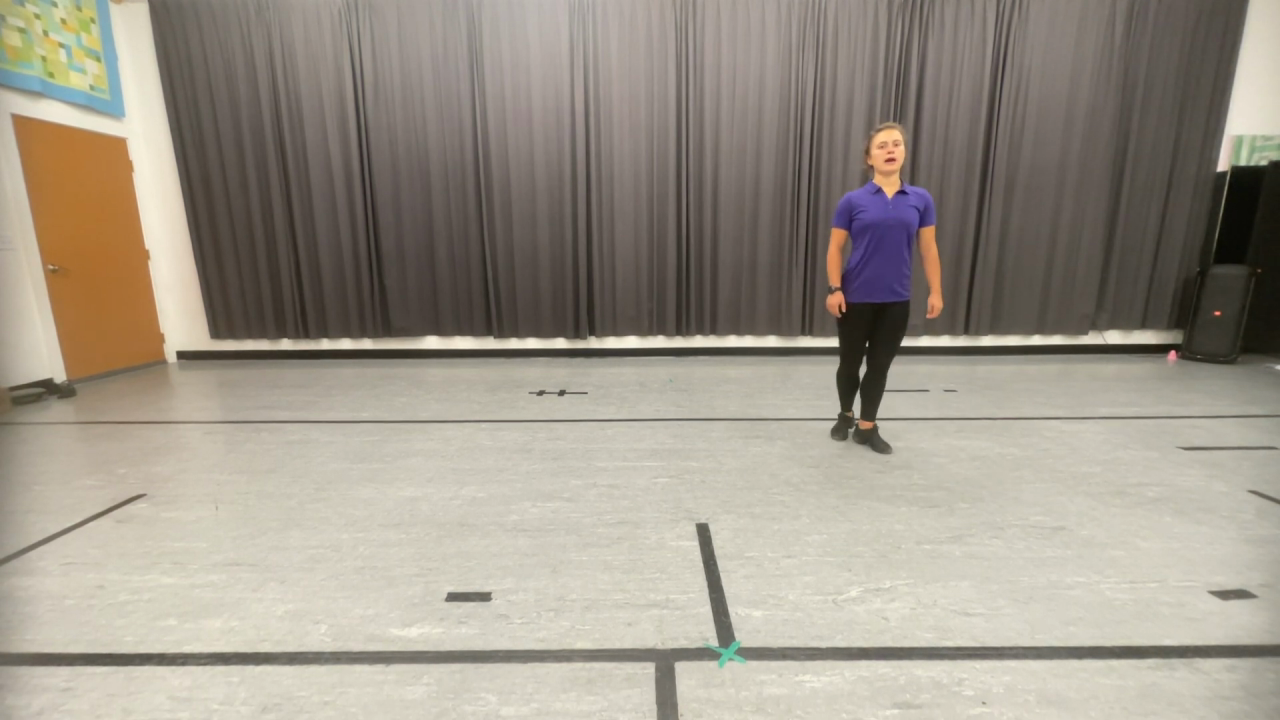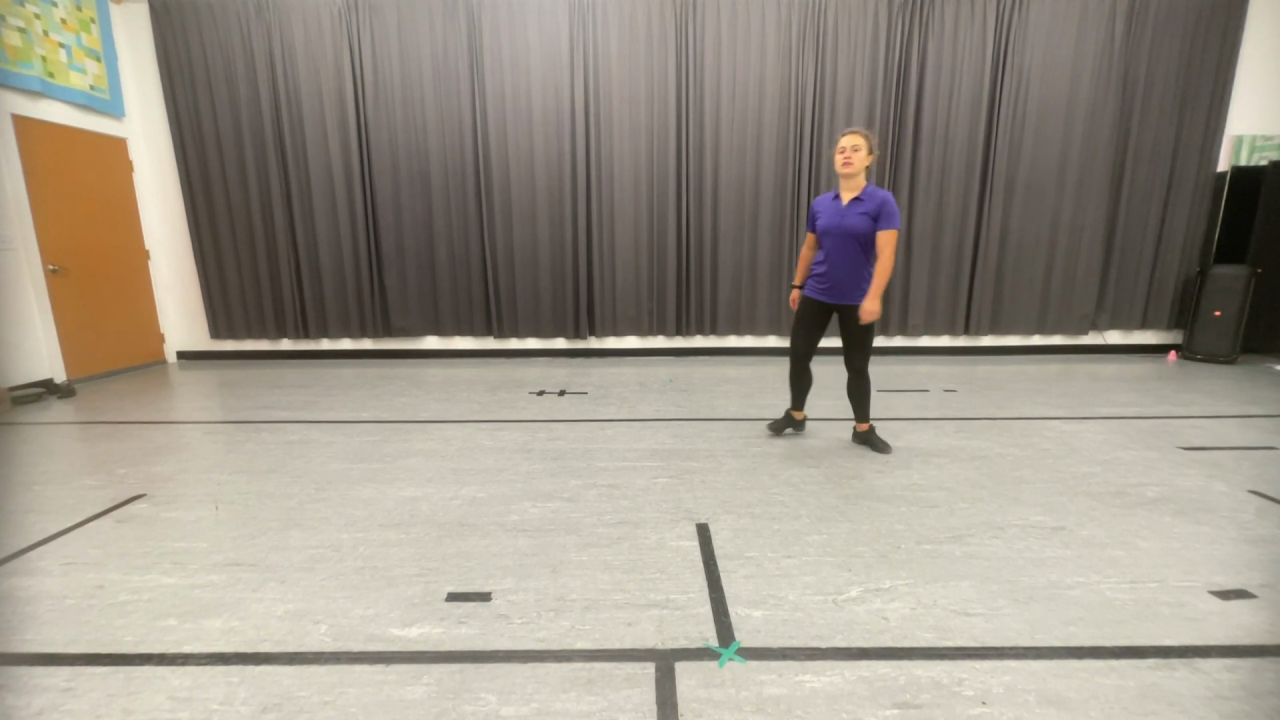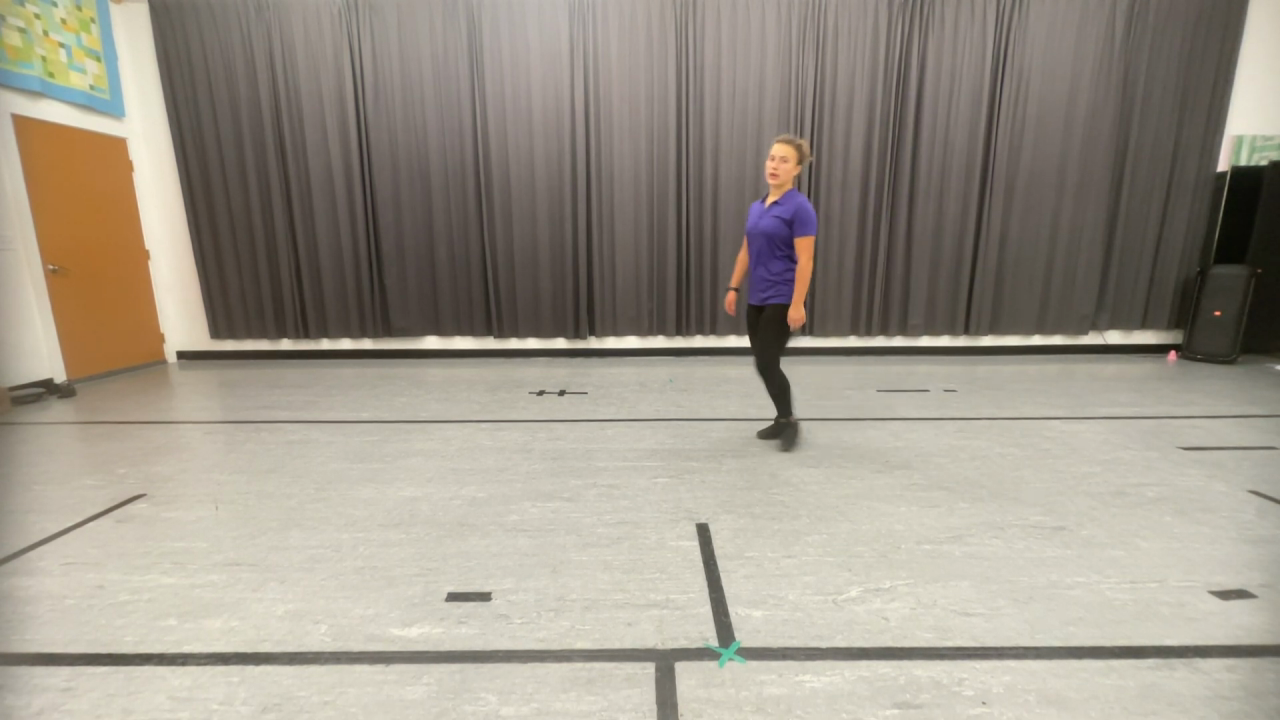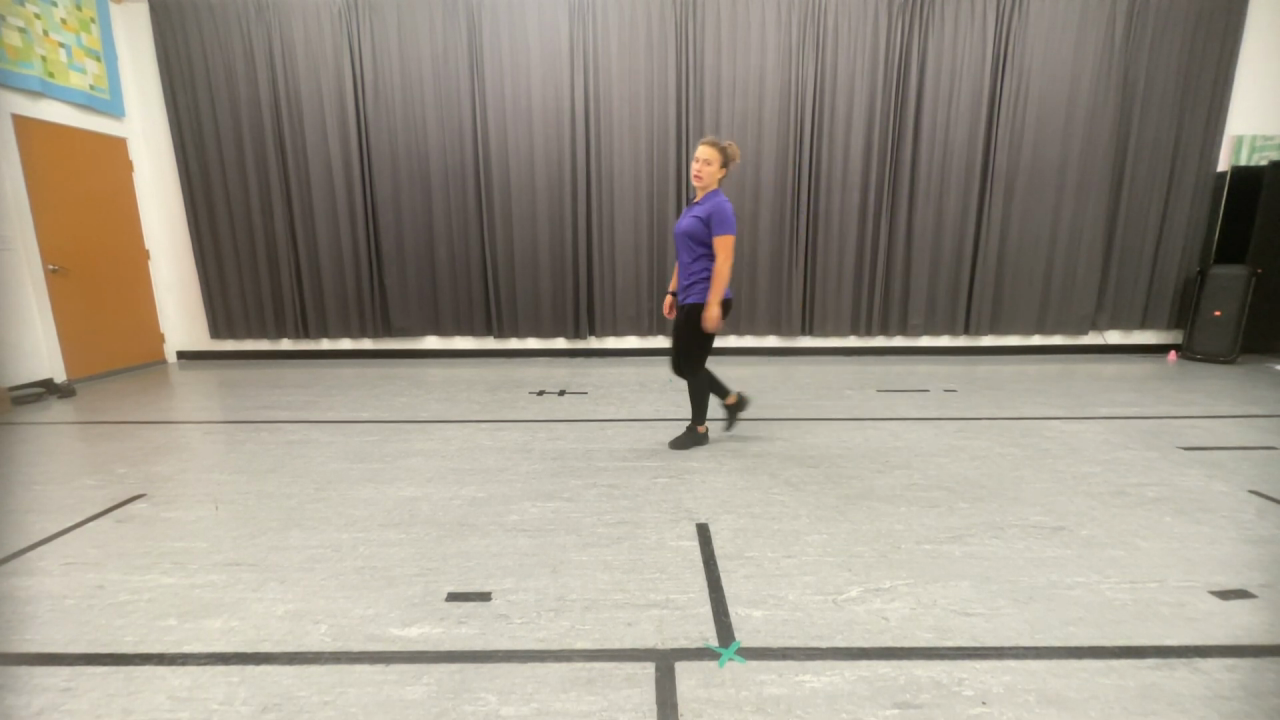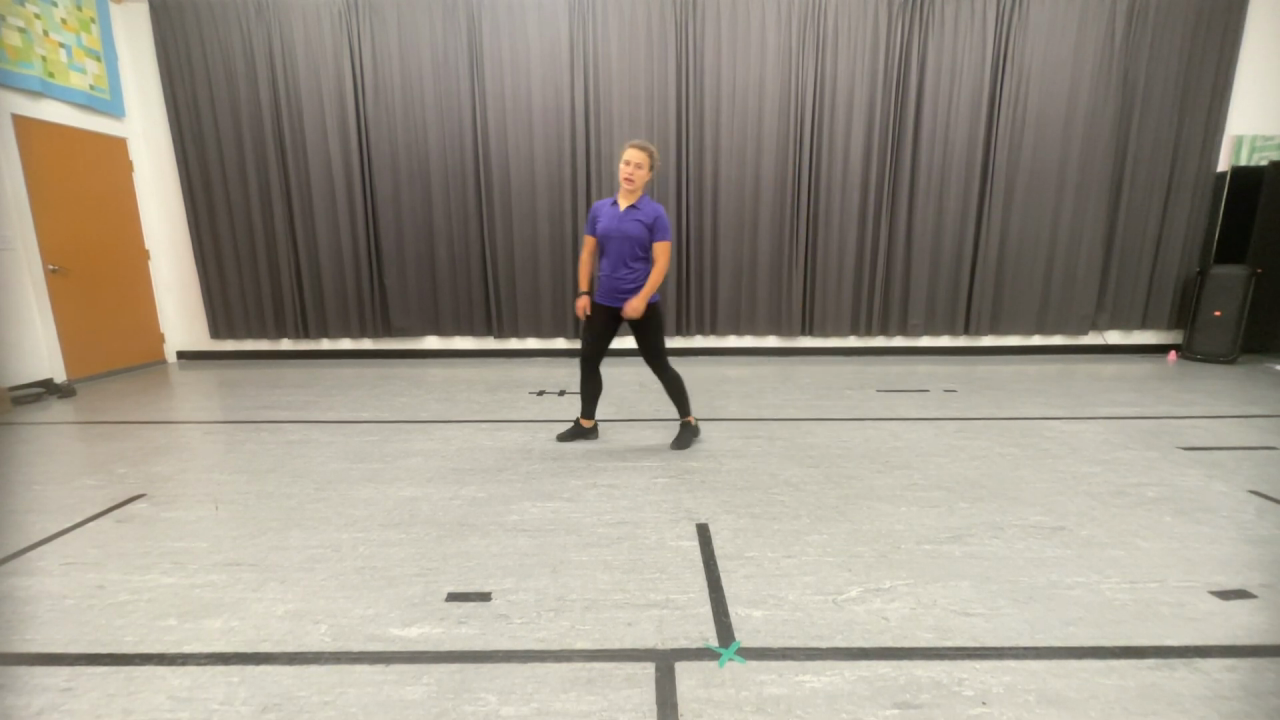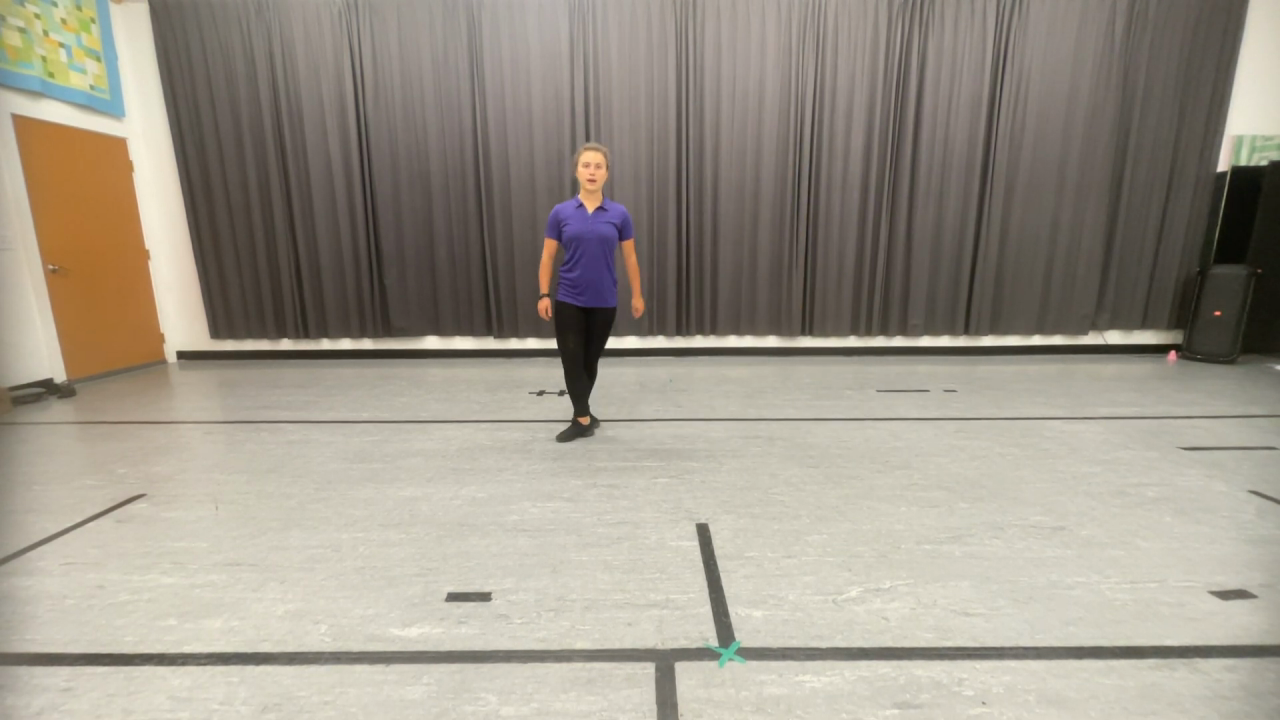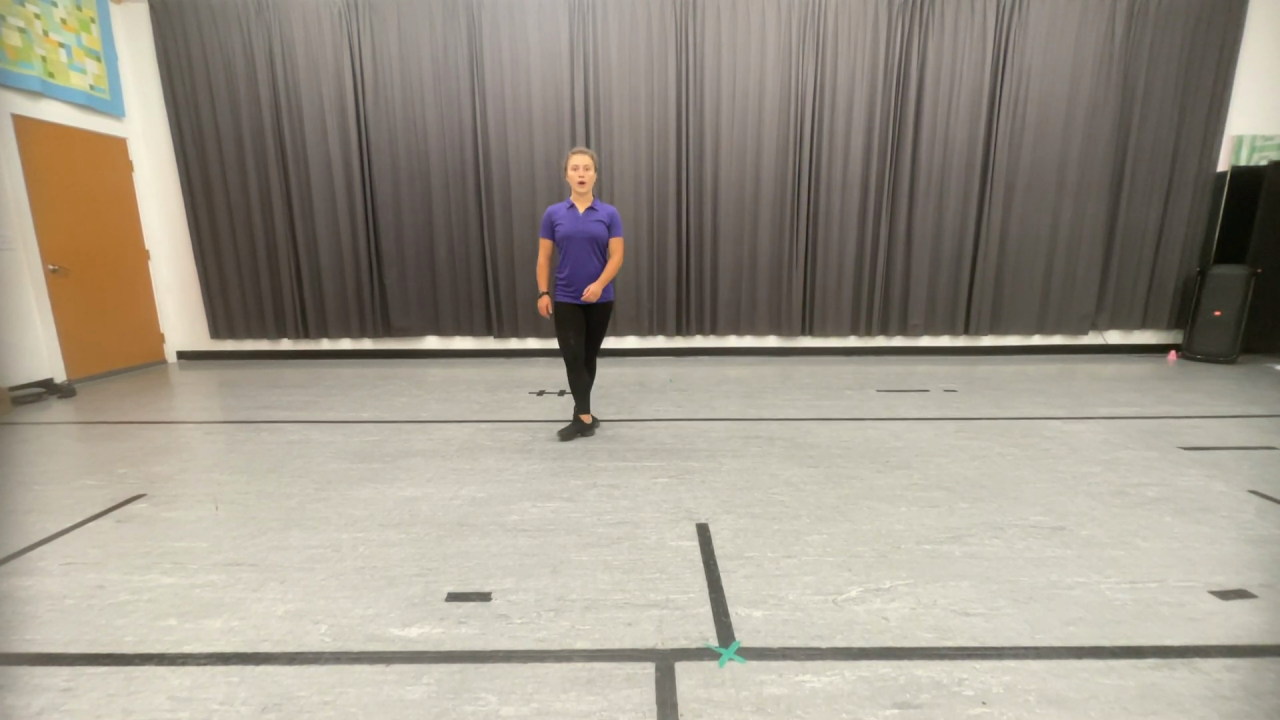
dt=0.4s
person 1, frame 1
left shoulder: (920, 199)
right shoulder: (853, 200)
left elbow: (928, 249)
right elbow: (835, 248)
left wrist: (936, 292)
right wrist: (835, 289)
left hip: (896, 298)
right hip: (857, 296)
left knee: (880, 365)
right knee: (852, 360)
left ankle: (867, 427)
right ankle: (846, 416)
person 1, frame 2
left shoulder: (882, 202)
right shoulder: (820, 205)
left elbow: (885, 255)
left wrist: (874, 297)
right wrist: (797, 285)
left hip: (856, 299)
right hip: (817, 295)
left knee: (857, 366)
right knee: (799, 355)
left ankle: (863, 429)
right ankle: (795, 415)
person 1, frame 3
left shoulder: (800, 207)
right shoulder: (757, 207)
left elbow: (805, 260)
left wrist: (797, 304)
right wrist: (733, 287)
left hip: (782, 301)
right hip: (759, 300)
left knee: (767, 363)
right knee: (766, 364)
left ankle: (790, 422)
right ankle: (783, 420)
person 1, frame 4
left shoulder: (719, 207)
right shoulder: (693, 206)
left elbow: (724, 259)
left wrist: (715, 304)
right wrist: (672, 292)
left hip: (704, 301)
right hip: (690, 298)
left knee: (689, 364)
right knee: (685, 364)
left ankle: (698, 429)
right ankle: (732, 400)
person 1, frame 5
left shoulder: (654, 213)
right shoulder: (599, 209)
left elbow: (661, 262)
right elbow: (587, 255)
left wrist: (641, 298)
right wrist: (583, 293)
left hip: (641, 302)
right hip: (605, 302)
left knee: (658, 364)
right knee: (588, 361)
left ankle: (688, 422)
right ankle: (586, 424)
person 1, frame 6
left shoulder: (619, 214)
right shoulder: (560, 212)
left elbow: (630, 257)
right elbow: (548, 257)
left wrist: (637, 294)
right wrist: (544, 295)
left hip: (604, 301)
right hip: (569, 300)
left knee: (590, 360)
right knee: (571, 360)
left ankle: (583, 410)
right ankle: (581, 419)
person 1, frame 7
left shoulder: (609, 214)
right shoulder: (553, 213)
left elbow: (616, 256)
right elbow: (544, 257)
left wrist: (599, 284)
right wrist: (543, 293)
left hip: (600, 298)
right hip: (566, 298)
left knee: (589, 357)
right knee: (573, 357)
left ankle: (582, 411)
right ankle: (584, 418)
